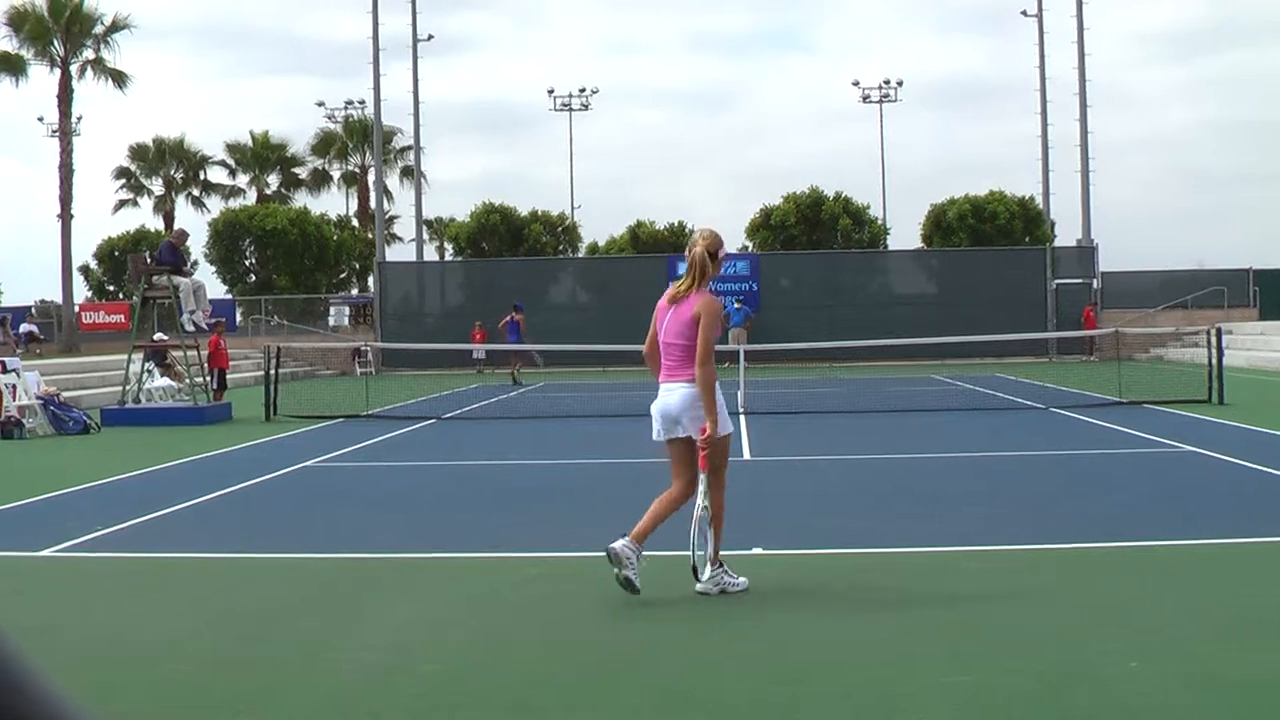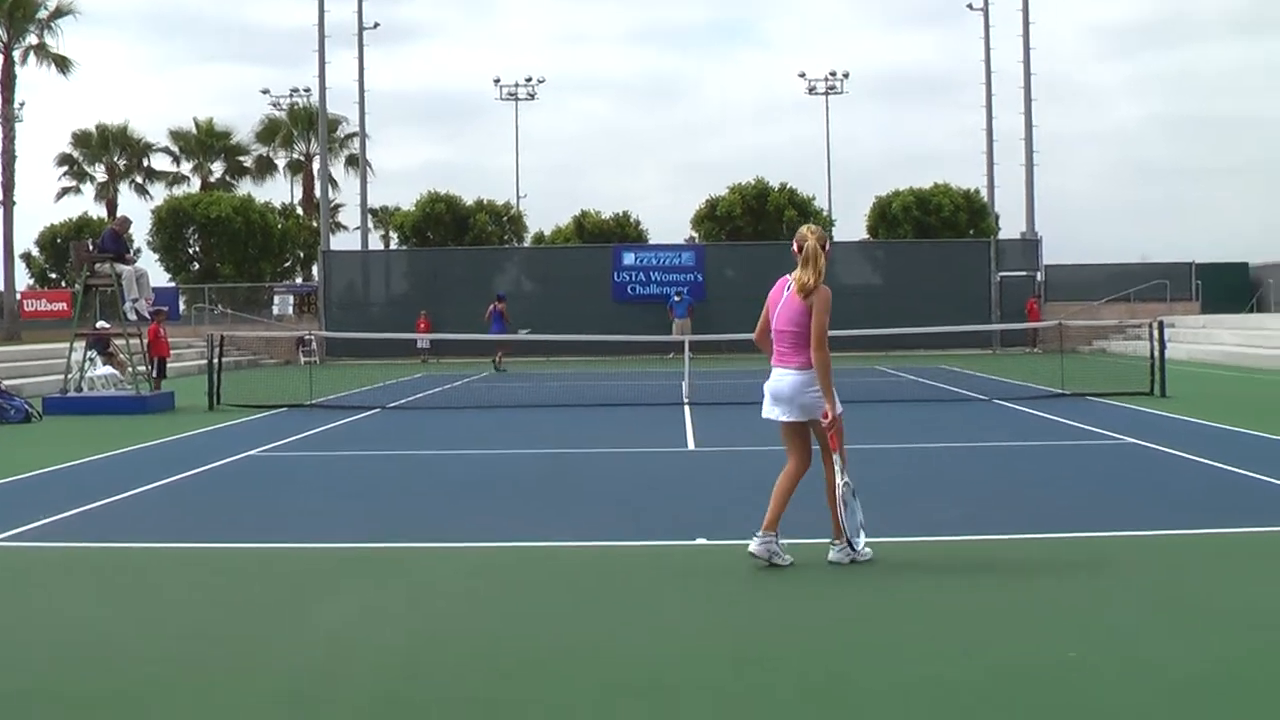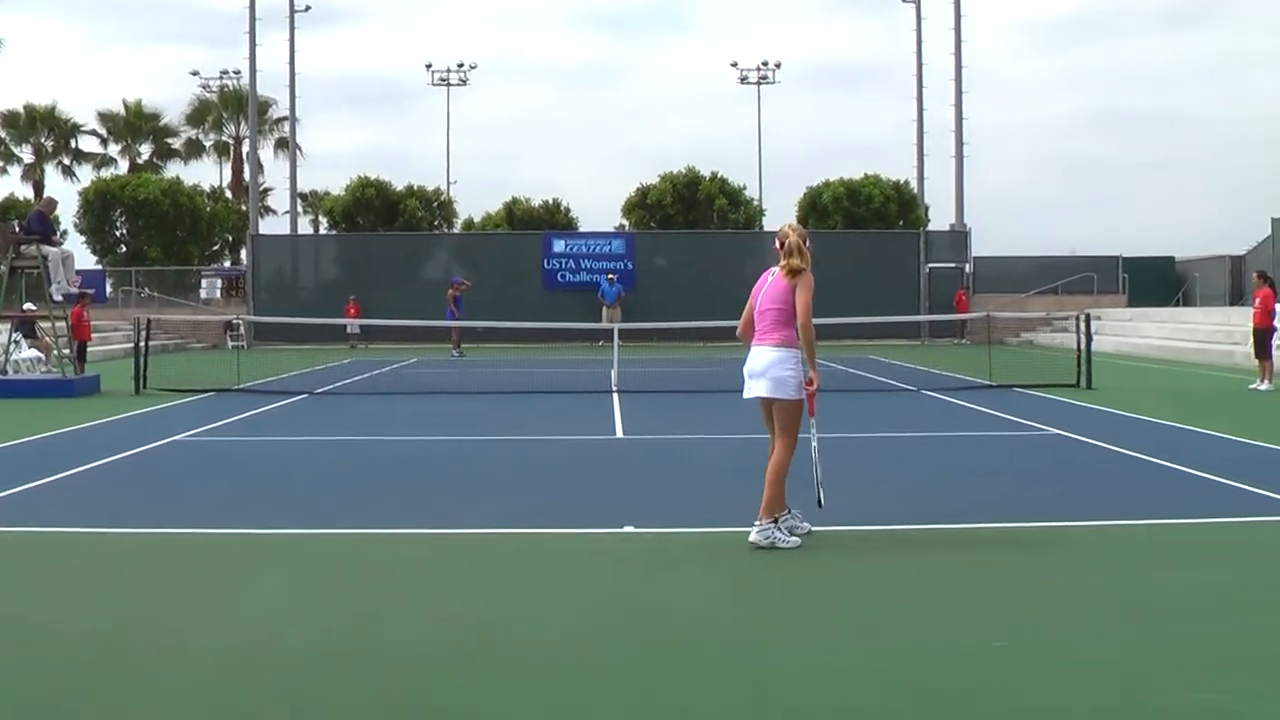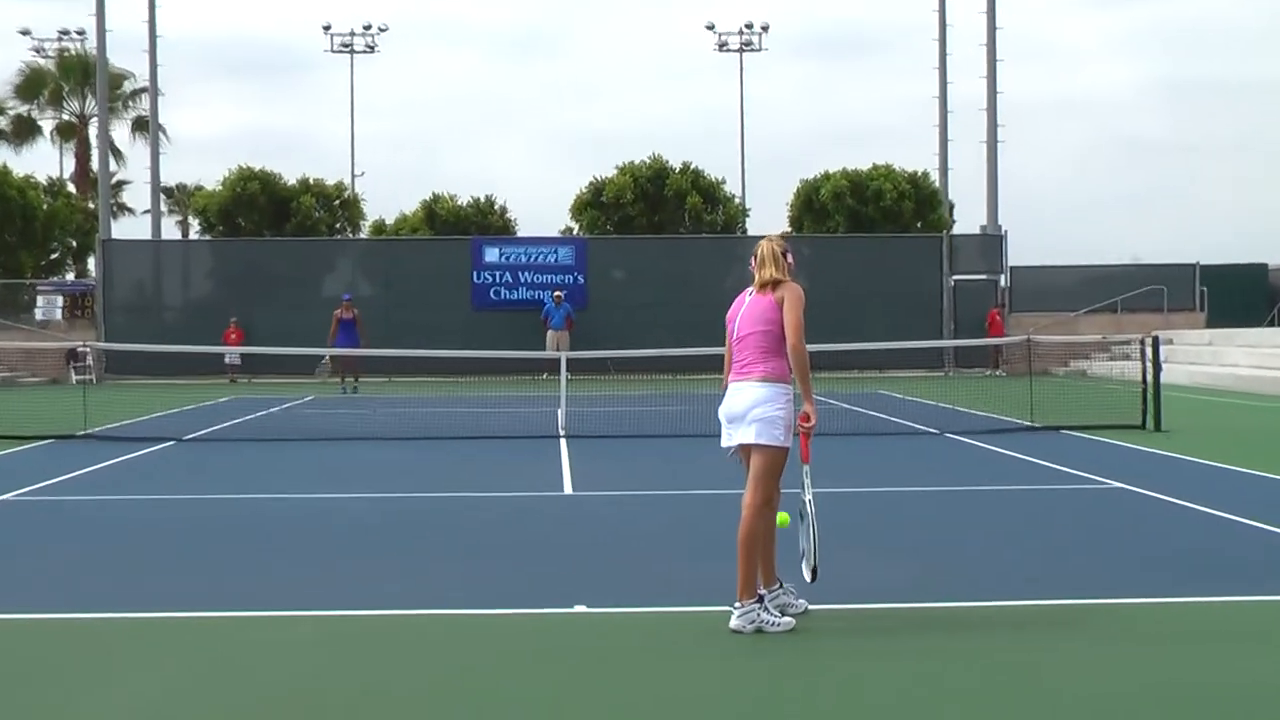
dt=1s
person 1, frame 1
left shoulder: (668, 298)
right shoulder: (709, 303)
left elbow: (650, 353)
right elbow: (703, 365)
right wrist: (712, 418)
left hip: (667, 398)
right hip: (696, 397)
left knee: (683, 487)
right knee: (715, 487)
left ankle: (629, 546)
right ankle: (712, 571)
person 1, frame 2
left shoulder: (780, 287)
right shoulder: (819, 292)
left elbow: (760, 337)
right elbow: (818, 351)
right wrist: (829, 400)
left hip: (779, 380)
right hip: (806, 381)
left knee: (798, 461)
right knee: (835, 463)
left ankle: (766, 536)
right ankle: (840, 544)
person 1, frame 3
left shoulder: (765, 278)
right shoulder: (802, 276)
left elbow: (743, 330)
right elbow: (804, 322)
right wrist: (812, 367)
left hip: (758, 360)
right hip: (783, 360)
left knee: (778, 441)
right knee: (785, 445)
left ankle: (781, 514)
right ankle: (764, 524)
person 1, frame 4
left shoulder: (739, 302)
right shoulder: (789, 290)
right elbow: (794, 344)
right wrist: (808, 400)
left hip: (736, 397)
right hip: (768, 397)
left knee: (768, 498)
right knee: (757, 503)
left ankle: (770, 589)
right ankle: (746, 607)
